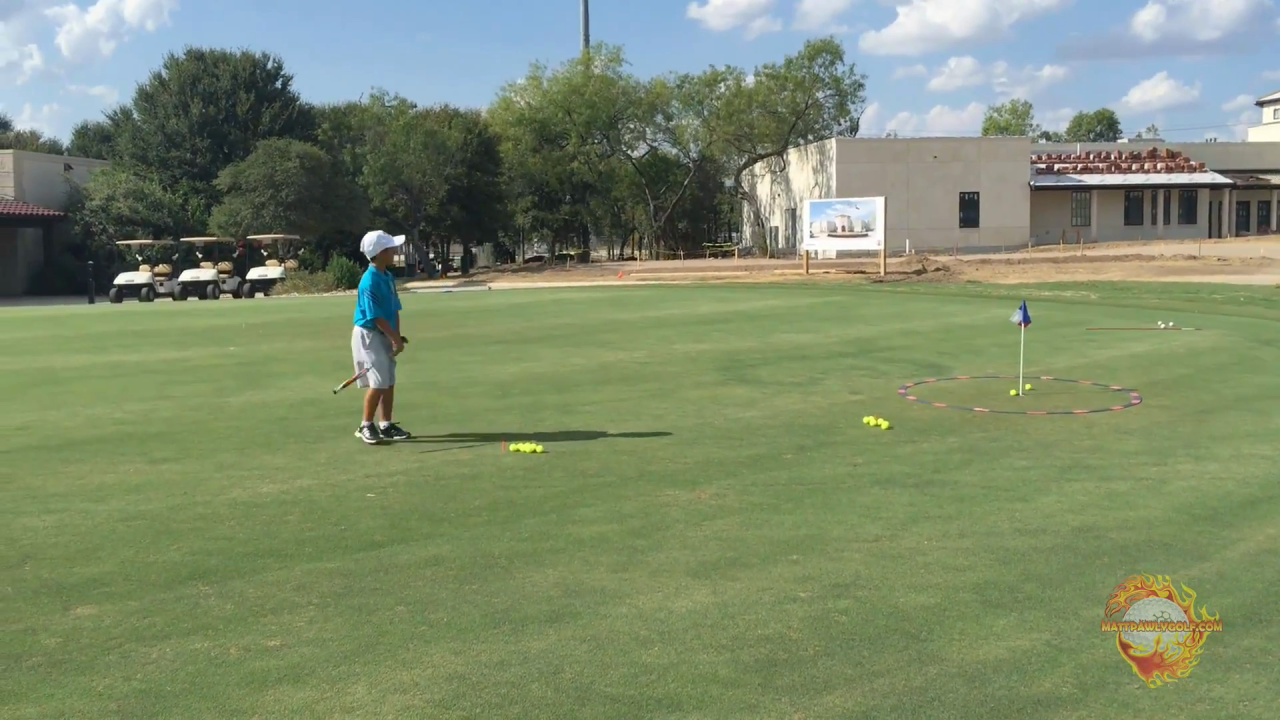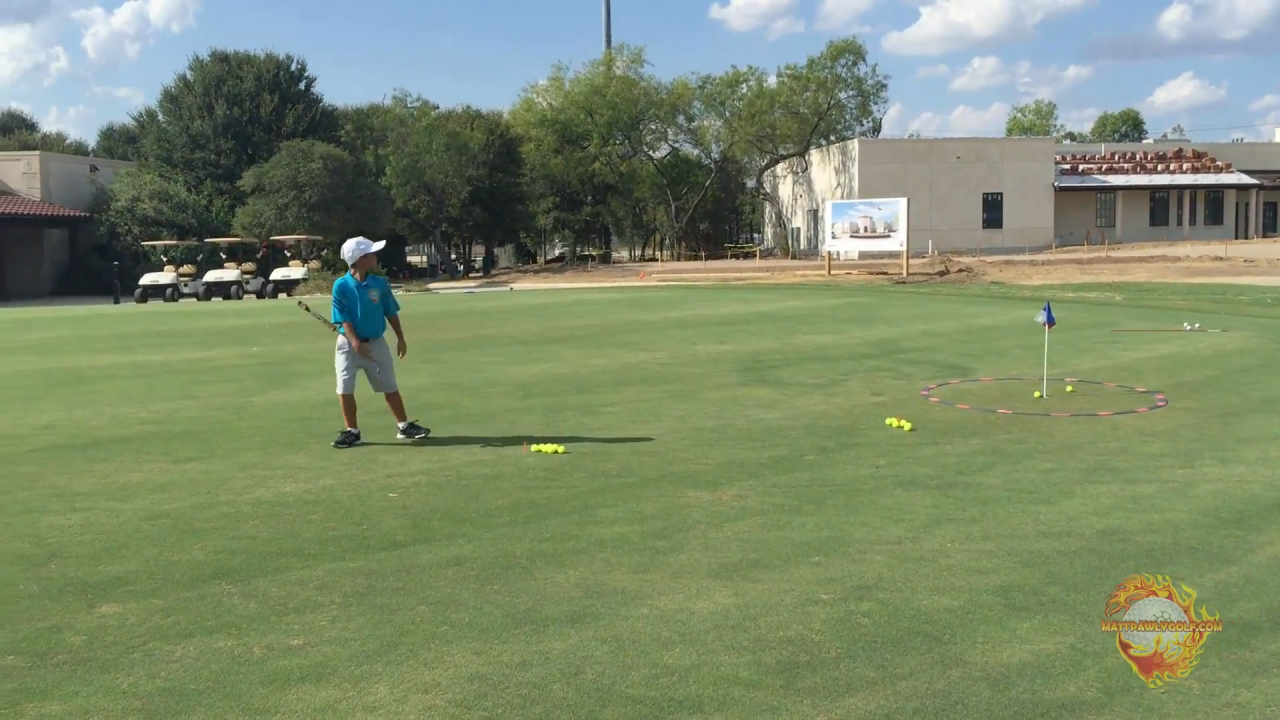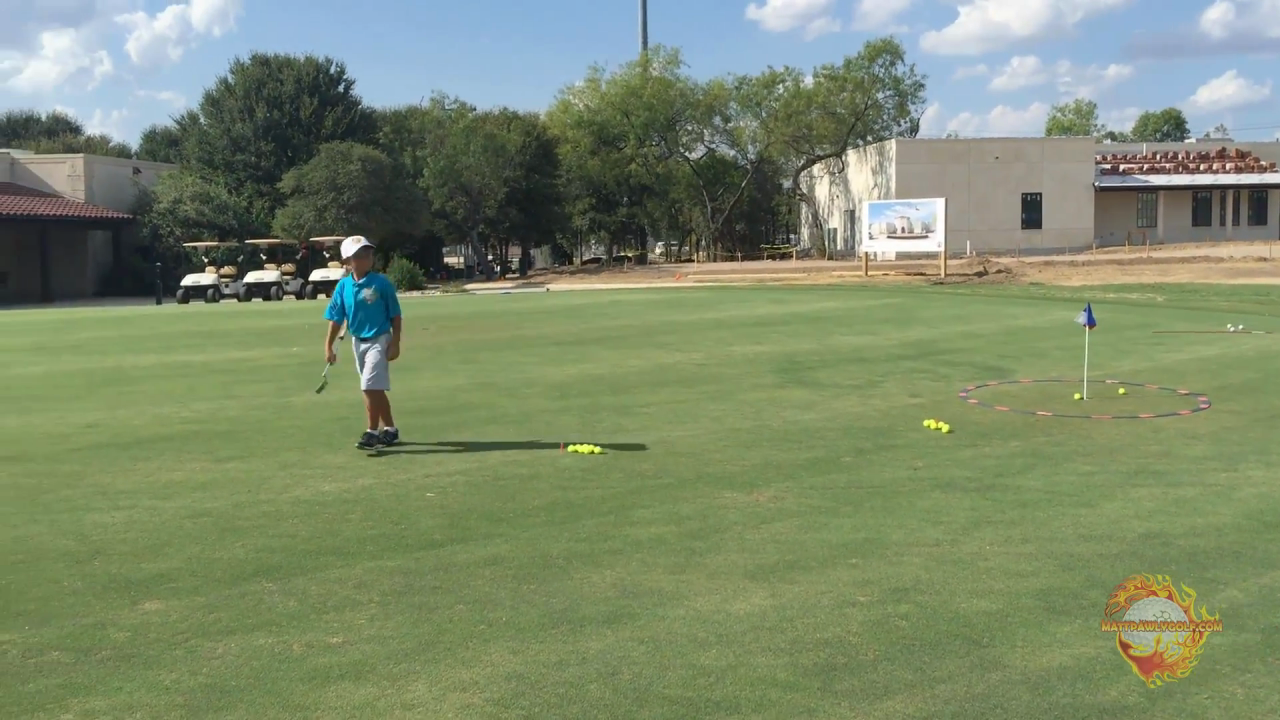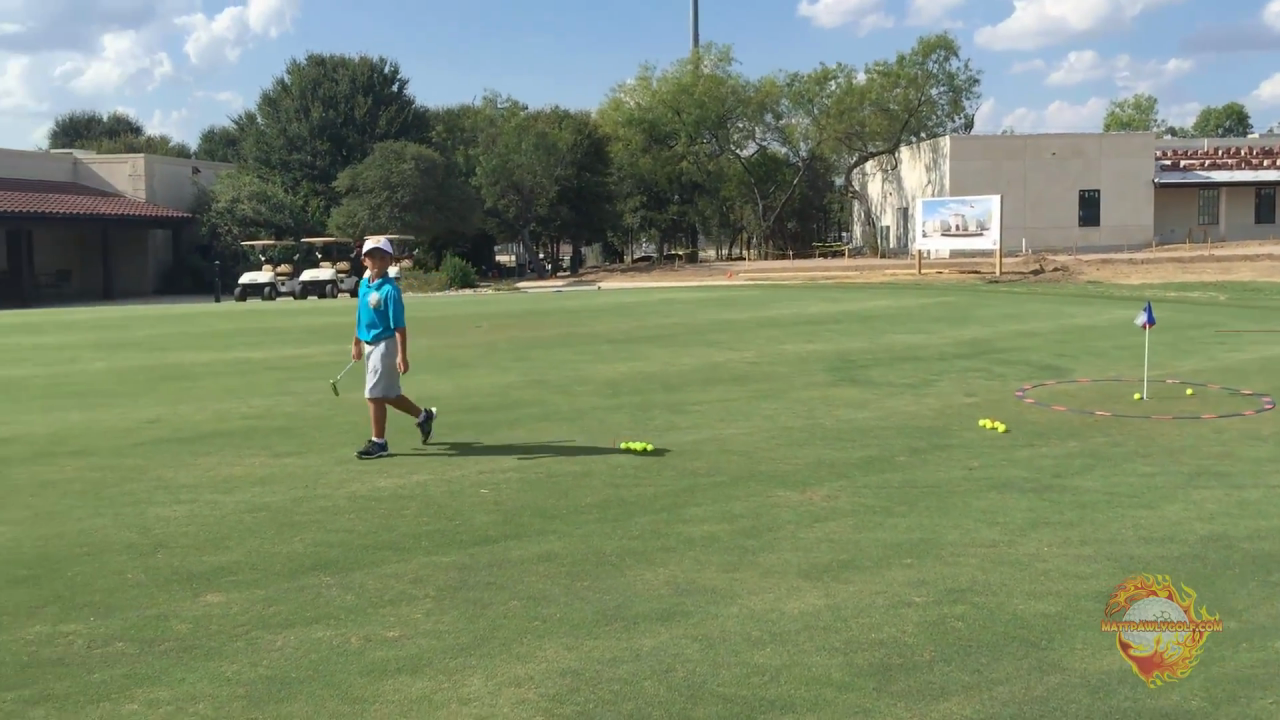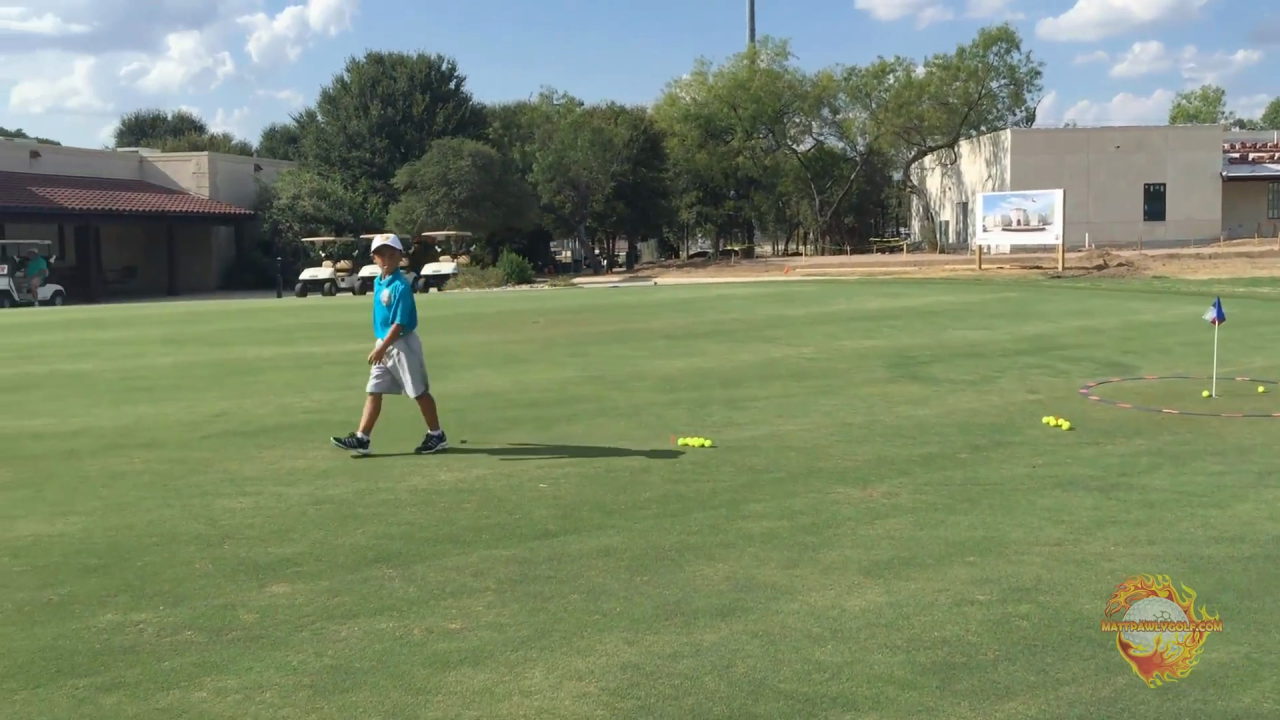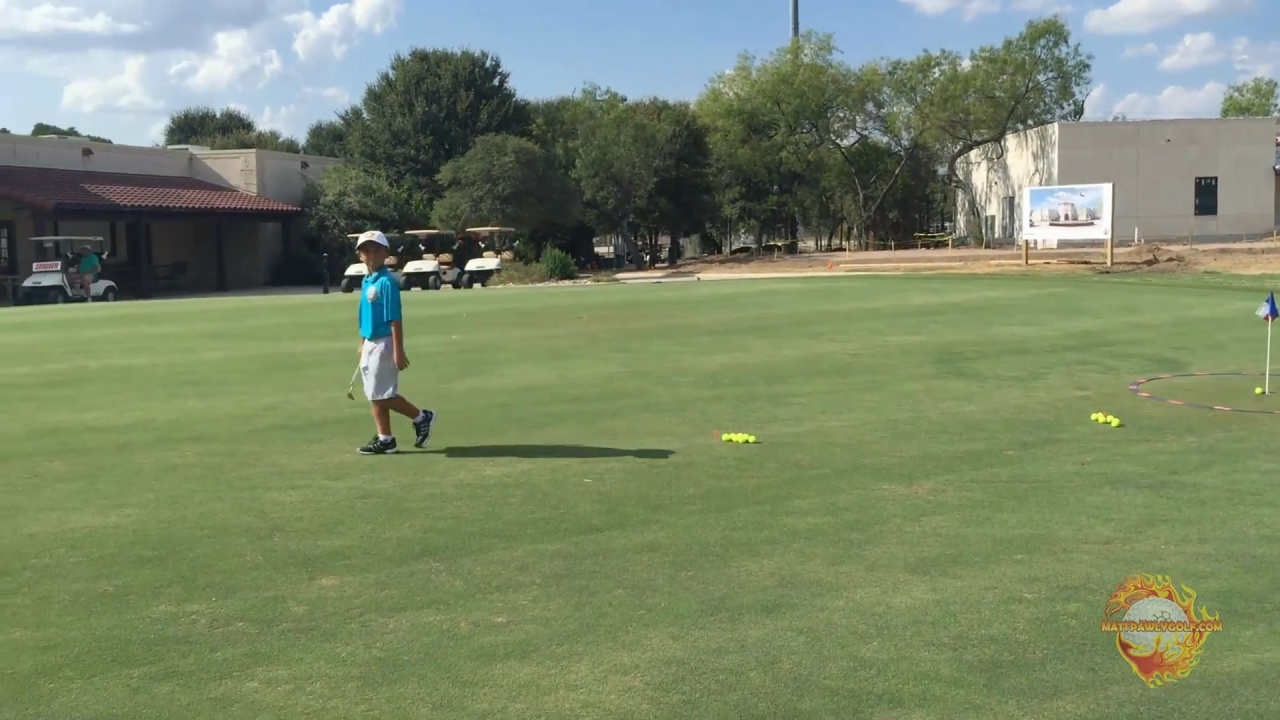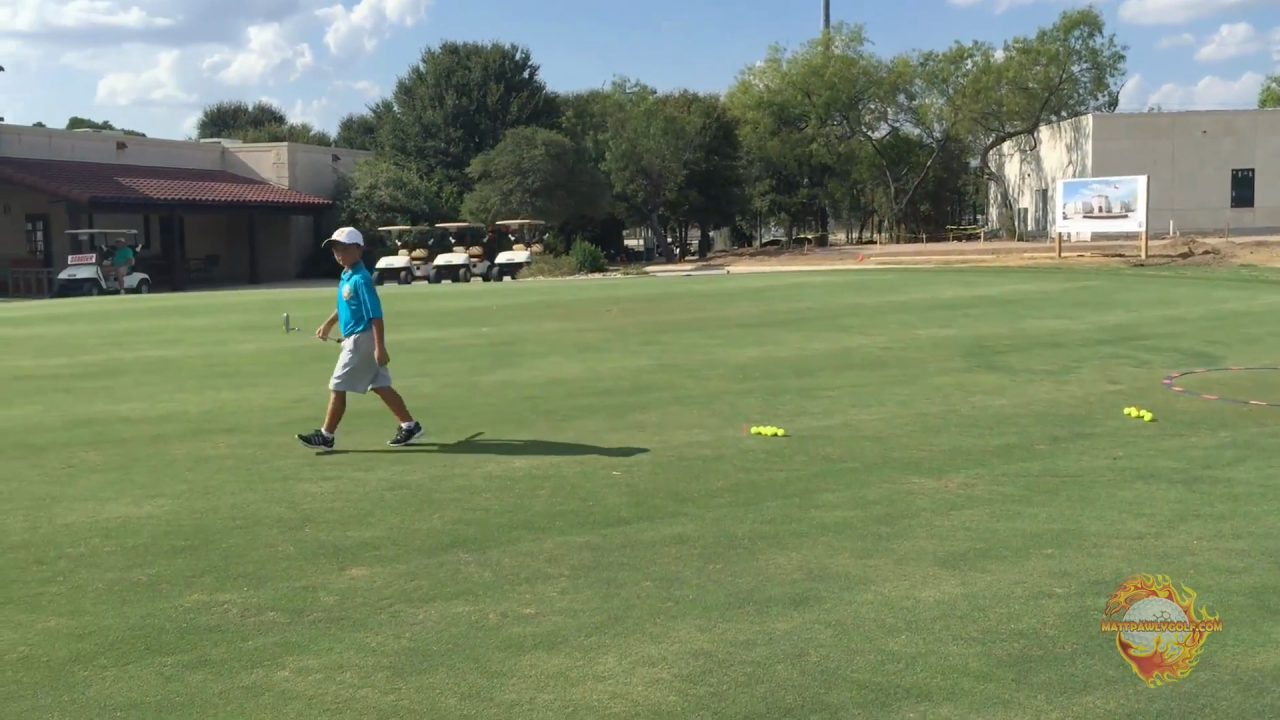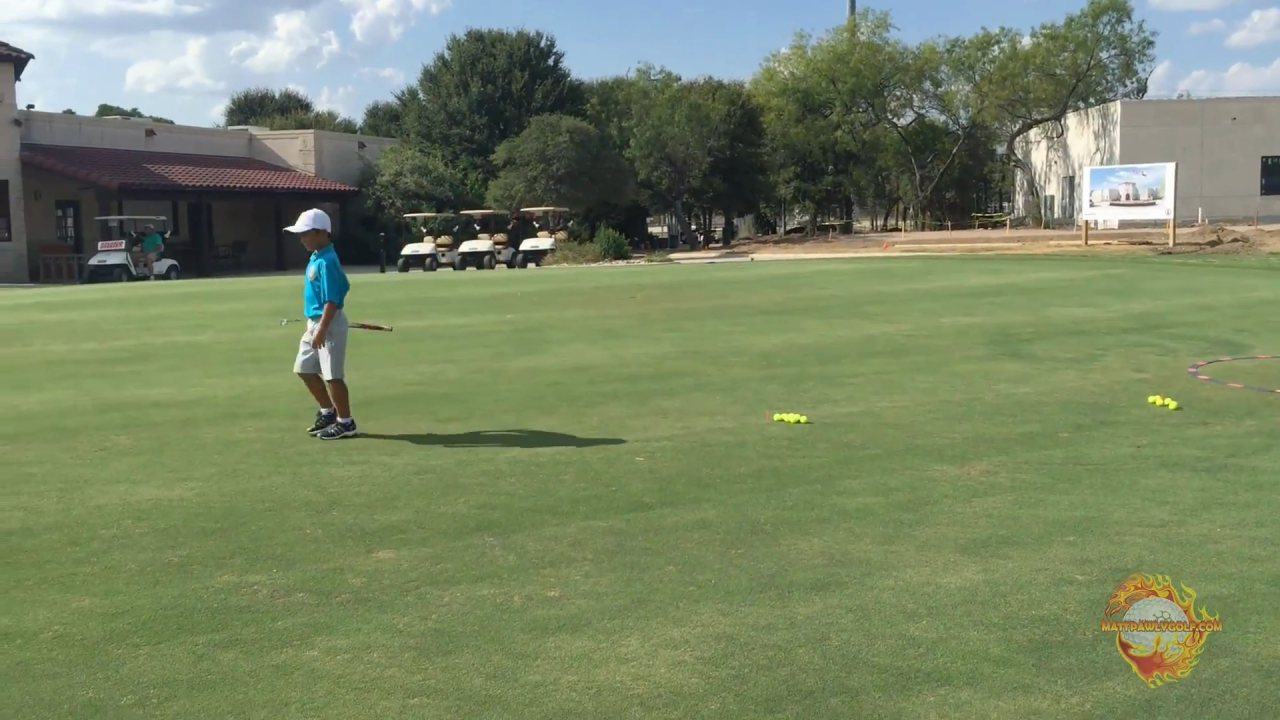
dt=0.3s
person 1, frame 1
left shoulder: (388, 277)
right shoulder: (370, 280)
right elbow: (376, 316)
left wrist: (397, 336)
right wrist: (394, 339)
left hip: (386, 336)
right hip: (368, 335)
left knee: (388, 383)
right knee: (377, 383)
left ankle: (386, 425)
right ankle: (367, 425)
person 1, frame 2
left shoulder: (379, 283)
right shoulder: (341, 286)
left elbow: (391, 313)
right elbow: (343, 320)
left wrist: (400, 339)
right wrist: (355, 343)
left hip: (375, 342)
right hip: (350, 344)
left knee: (389, 388)
right knee: (345, 390)
left ankle: (404, 426)
right ankle: (351, 431)
person 1, frame 3
left shoulder: (382, 283)
right shoulder: (343, 286)
left elbow: (395, 315)
right elbow: (335, 317)
left wrist: (395, 343)
right wrist: (329, 345)
left hip: (379, 341)
right hip: (359, 342)
left knee: (371, 386)
right knee: (376, 388)
left ankle: (372, 432)
right ankle: (389, 430)
person 1, frame 4
left shoulder: (390, 289)
right shoulder: (363, 284)
left elbow: (399, 325)
left wrist: (402, 354)
right wrist: (356, 343)
left hip: (385, 346)
right hip: (370, 345)
left knee: (374, 395)
right knee: (388, 394)
left ankle: (378, 442)
right ankle: (423, 415)
person 1, frame 5
left shoulder: (401, 286)
right shoulder: (378, 282)
left elbow: (400, 322)
left wrist: (382, 348)
left hip: (402, 344)
right hip: (383, 346)
left knee: (418, 391)
right knee: (373, 392)
left ankle: (436, 435)
right ankle: (361, 439)
person 1, frame 6
left shoulder: (387, 282)
right shoulder: (366, 281)
left elbow: (395, 319)
left wrist: (398, 350)
right wrist: (363, 342)
left hip: (385, 344)
right hip: (370, 344)
left knee: (380, 394)
right knee: (374, 395)
left ankle: (421, 417)
right ankle: (385, 439)
person 1, frame 7
left shoulder: (361, 279)
right shoulder: (346, 276)
left elbow: (376, 316)
left wrist: (380, 347)
right wrist: (328, 323)
left hip: (361, 340)
right hip: (354, 339)
left knee: (337, 387)
right knee: (380, 386)
left ankle: (325, 436)
right ankle: (409, 425)
person 1, frame 8
left shoulder: (326, 261)
right shoulder: (318, 257)
left elbow: (332, 300)
right elbow: (344, 287)
left wrist: (321, 330)
left hip: (328, 324)
right hip: (316, 323)
left knee: (332, 375)
right knee: (304, 369)
left ankle: (346, 422)
right ankle: (328, 411)
